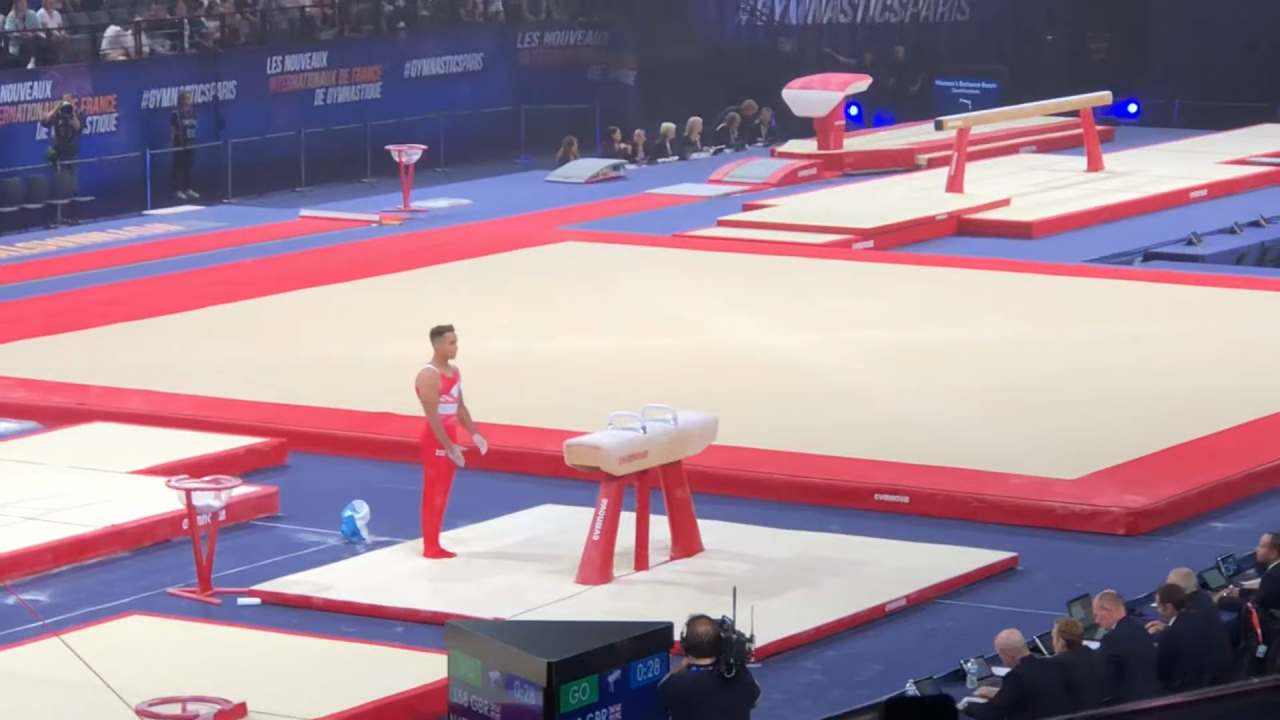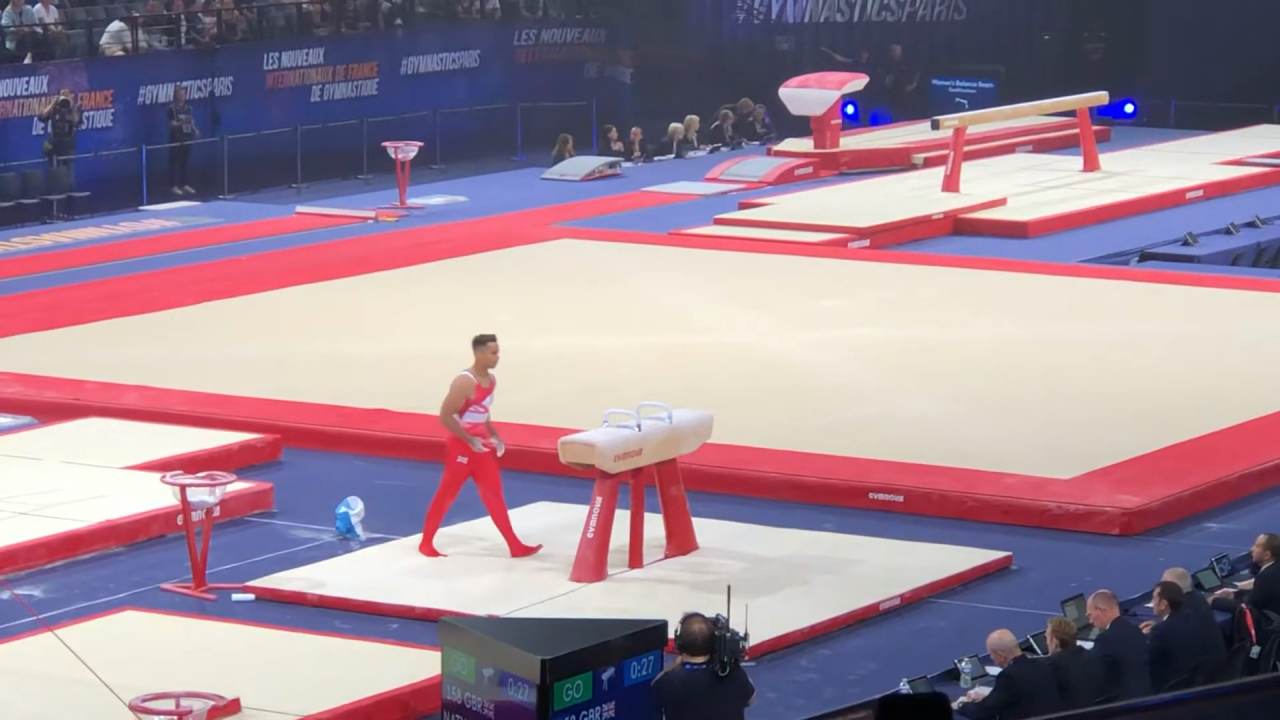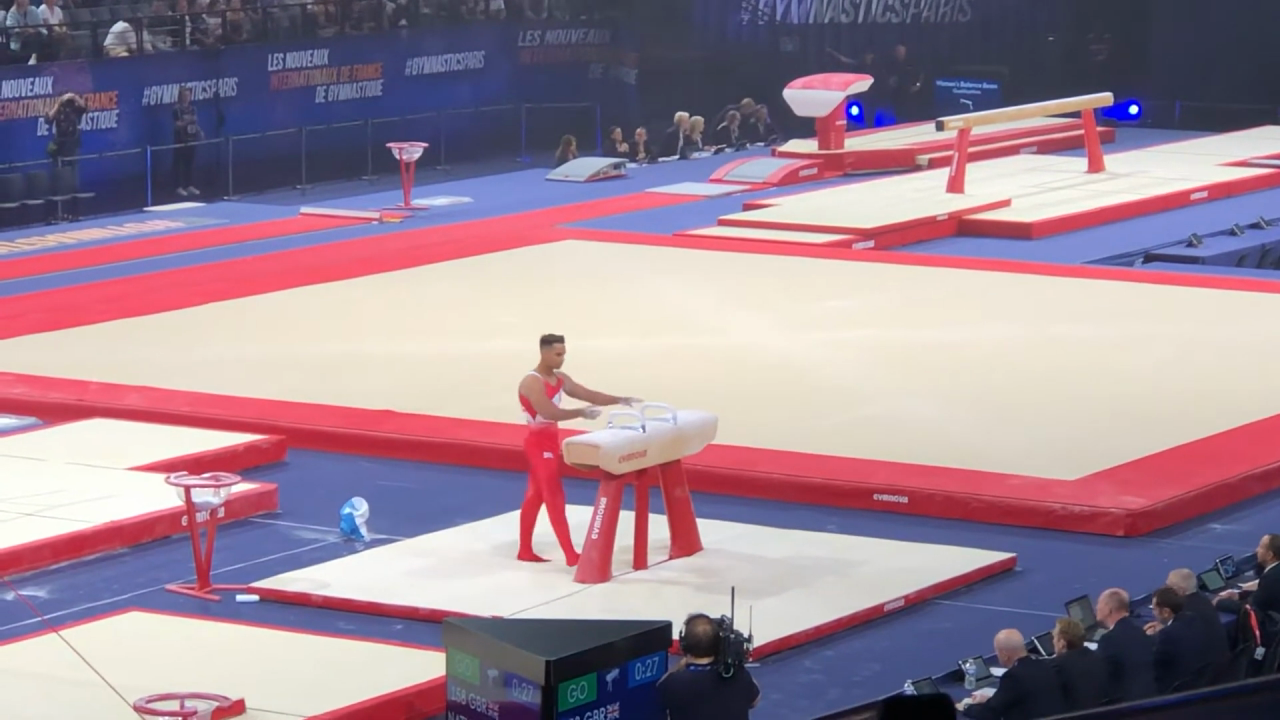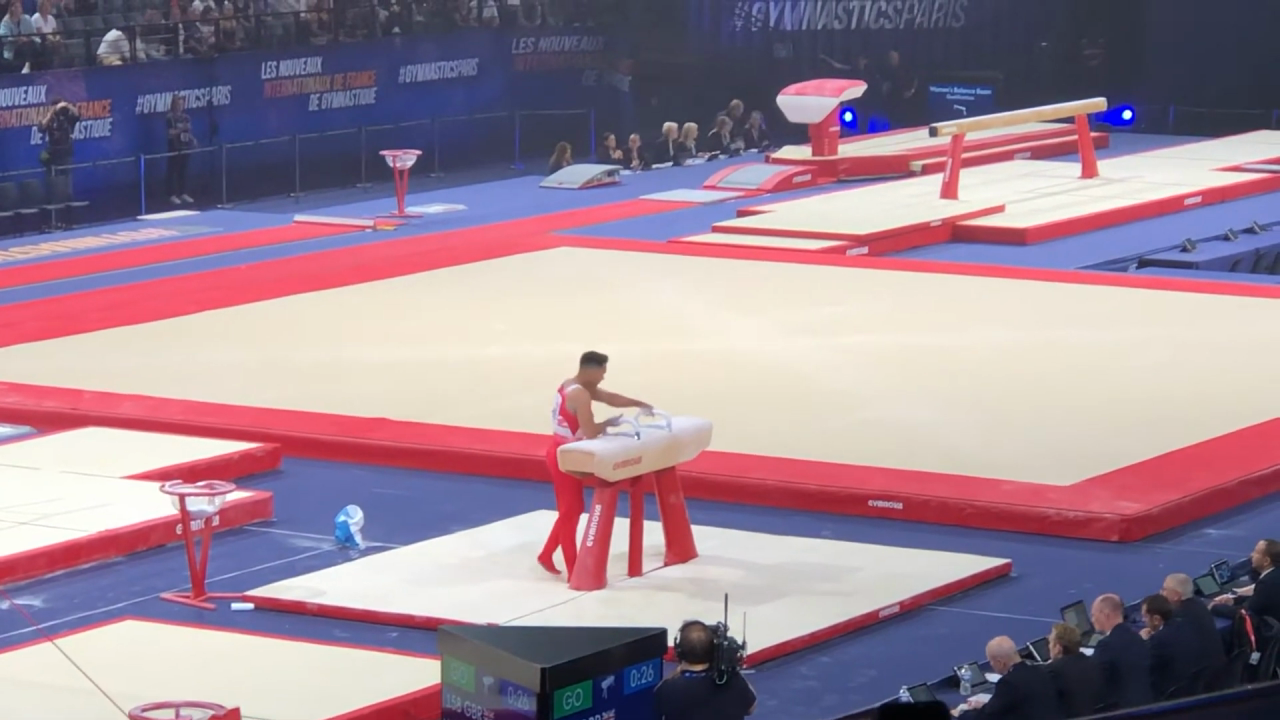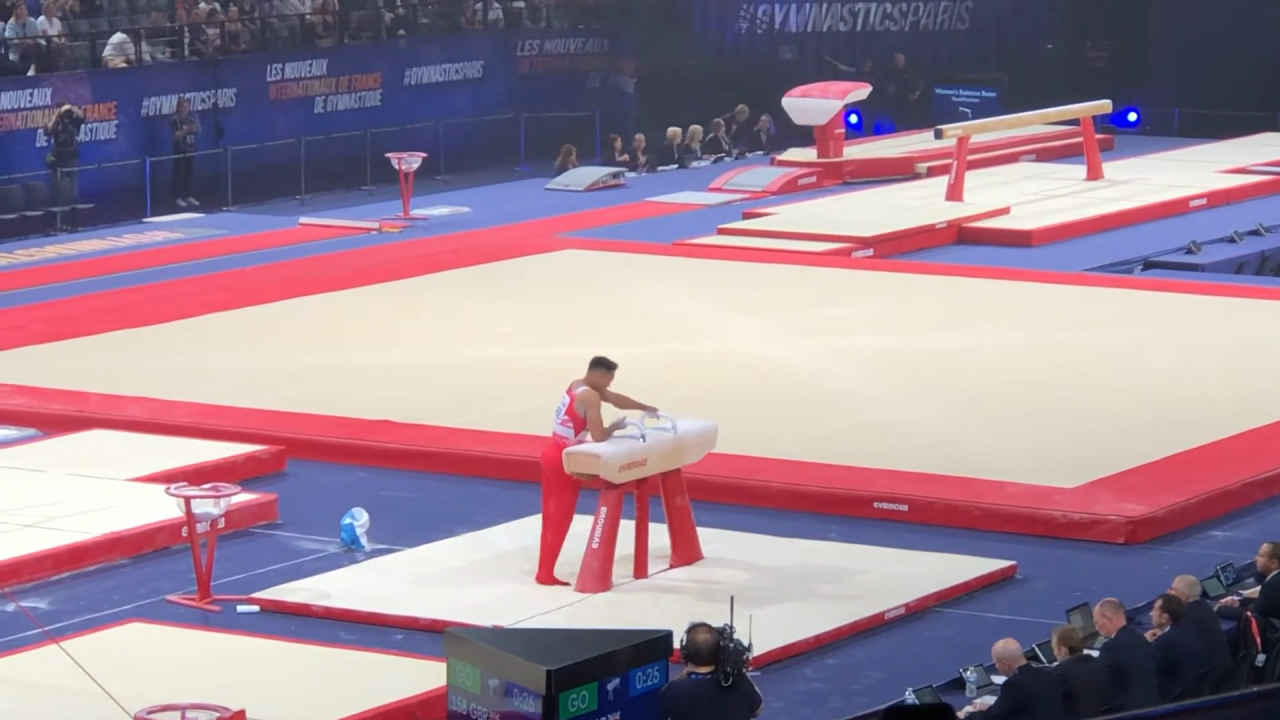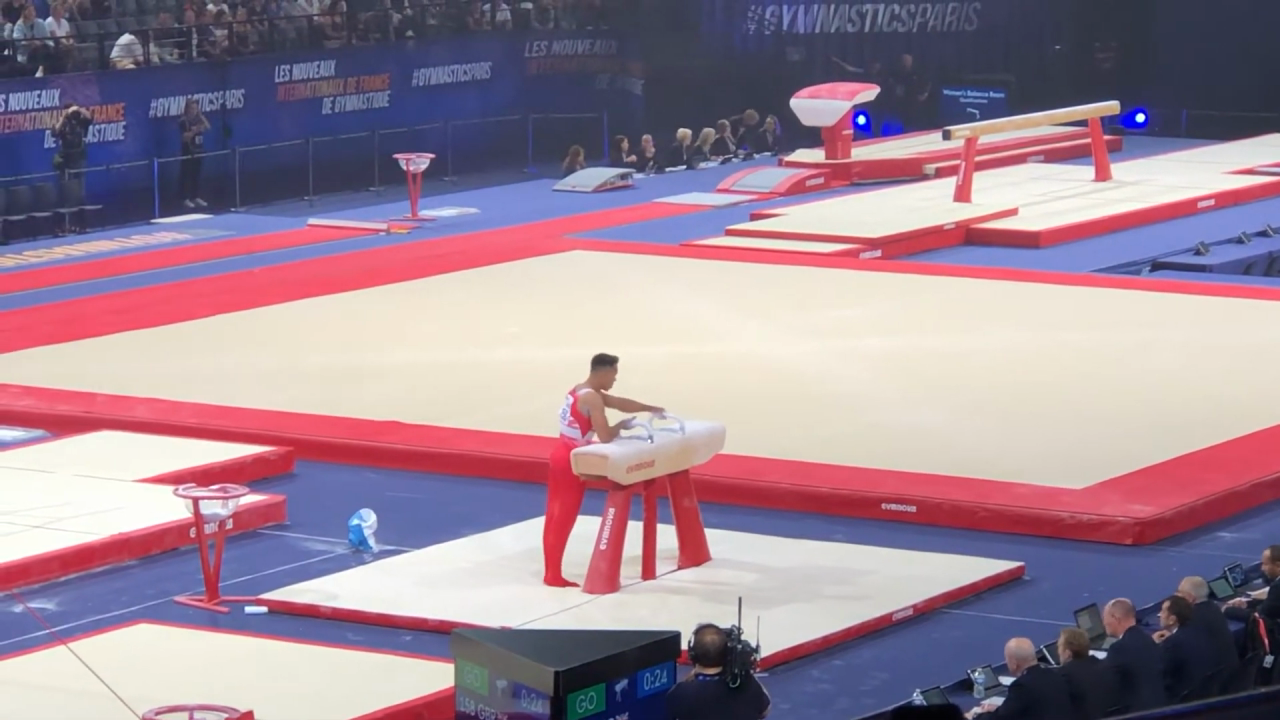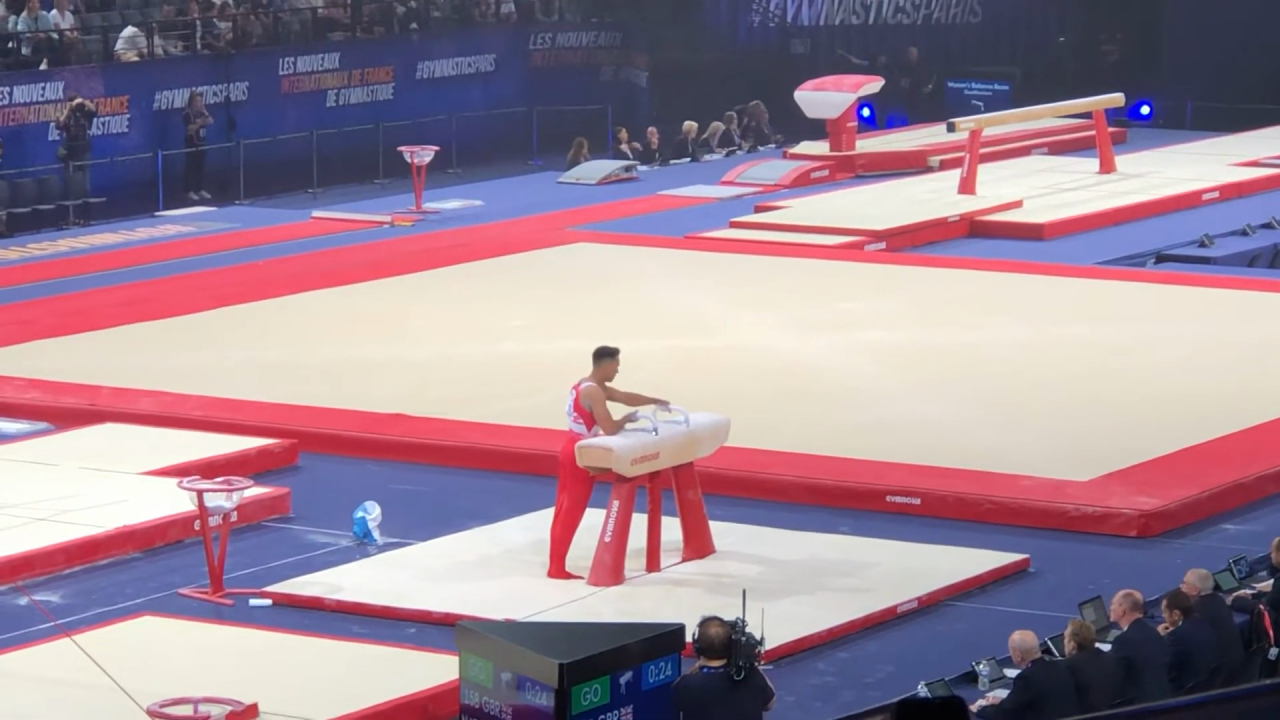
dt=0.7s
person 1, frame 1
left shoulder: (454, 372)
right shoulder: (428, 375)
right elbow: (432, 415)
left wrist: (474, 433)
right wrist: (449, 447)
left hip: (450, 437)
right hip: (436, 439)
left knee: (443, 494)
right knee: (433, 493)
left ankle: (435, 543)
right ankle: (430, 546)
person 1, frame 2
left shoulder: (491, 379)
right shoulder: (464, 383)
right elbow: (446, 417)
left wrist: (496, 436)
right wrist: (469, 440)
left hip: (483, 445)
right hip: (462, 446)
left knee: (494, 495)
right knee: (446, 495)
left ankle: (515, 546)
right ankle: (426, 542)
person 1, frame 3
left shoulder: (560, 379)
right shoulder: (531, 382)
left elbow: (589, 395)
right elbow: (548, 412)
left wrist: (621, 400)
right wrist: (581, 412)
left hip: (550, 442)
right hip: (538, 444)
left knee: (534, 498)
right knee: (555, 499)
left ankle: (525, 550)
right ankle: (571, 556)
person 1, frame 4
left shoulder: (570, 385)
right shoulder: (580, 395)
left elbow: (608, 397)
right elbow: (590, 432)
left wrist: (639, 404)
right wrist: (608, 423)
left hip: (558, 453)
left knee: (569, 511)
right knee: (570, 513)
left ankle: (547, 555)
right ankle: (573, 571)
person 1, frame 5
left shoulder: (577, 386)
right shoulder: (591, 396)
left elbow: (615, 399)
right elbow: (598, 436)
left wrist: (645, 408)
right wrist: (615, 426)
left hip: (551, 455)
right hip: (562, 461)
left knee: (551, 517)
right knee: (561, 520)
left ankle: (544, 571)
right ankle: (546, 573)
person 1, frame 6
left shoulder: (580, 390)
right shoulder: (592, 398)
left elbow: (619, 403)
right elbow: (605, 436)
left wrist: (650, 409)
right wrist: (622, 425)
left hip: (560, 456)
right hip: (571, 462)
left knee: (555, 517)
right knee: (564, 519)
left ankle: (551, 572)
right ankle: (554, 575)
person 1, frame 7
left shoulder: (586, 385)
right shoulder: (594, 392)
left elbow: (624, 397)
right elbow: (610, 429)
left wrist: (656, 402)
right wrist: (627, 419)
left hip: (571, 451)
left knee: (564, 510)
right knee: (571, 513)
left ankle: (556, 564)
right ankle: (557, 568)
